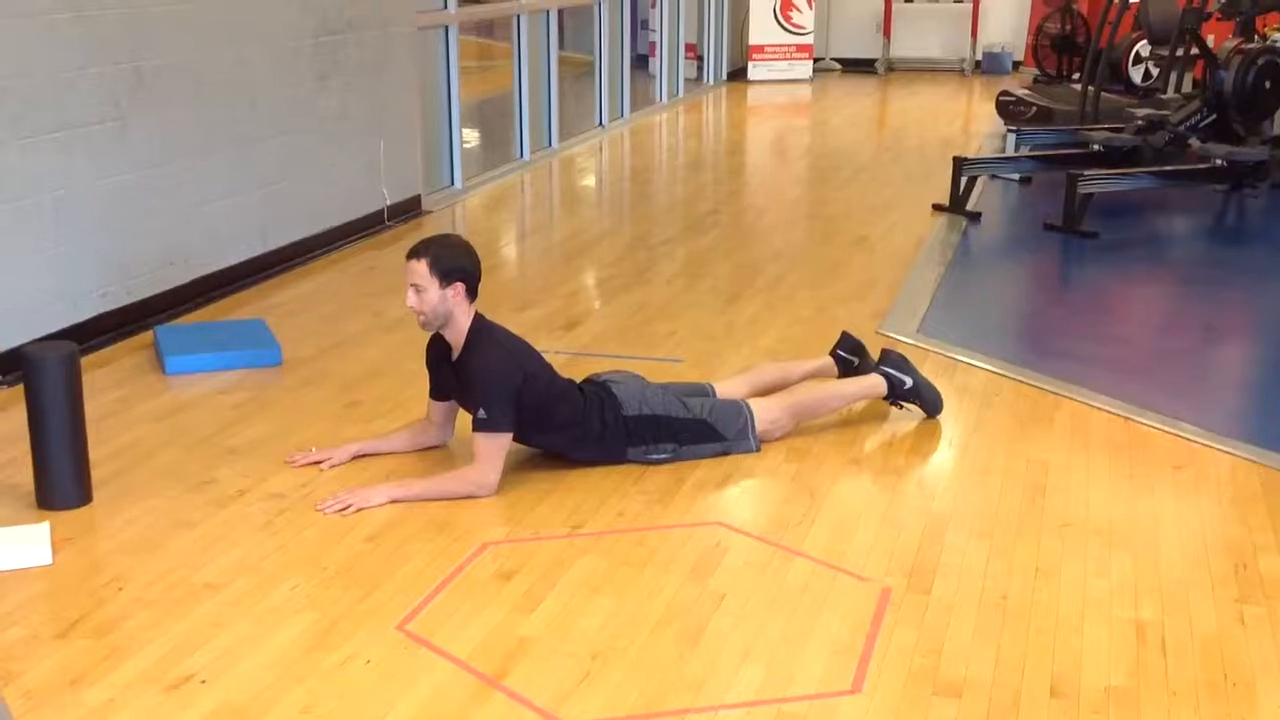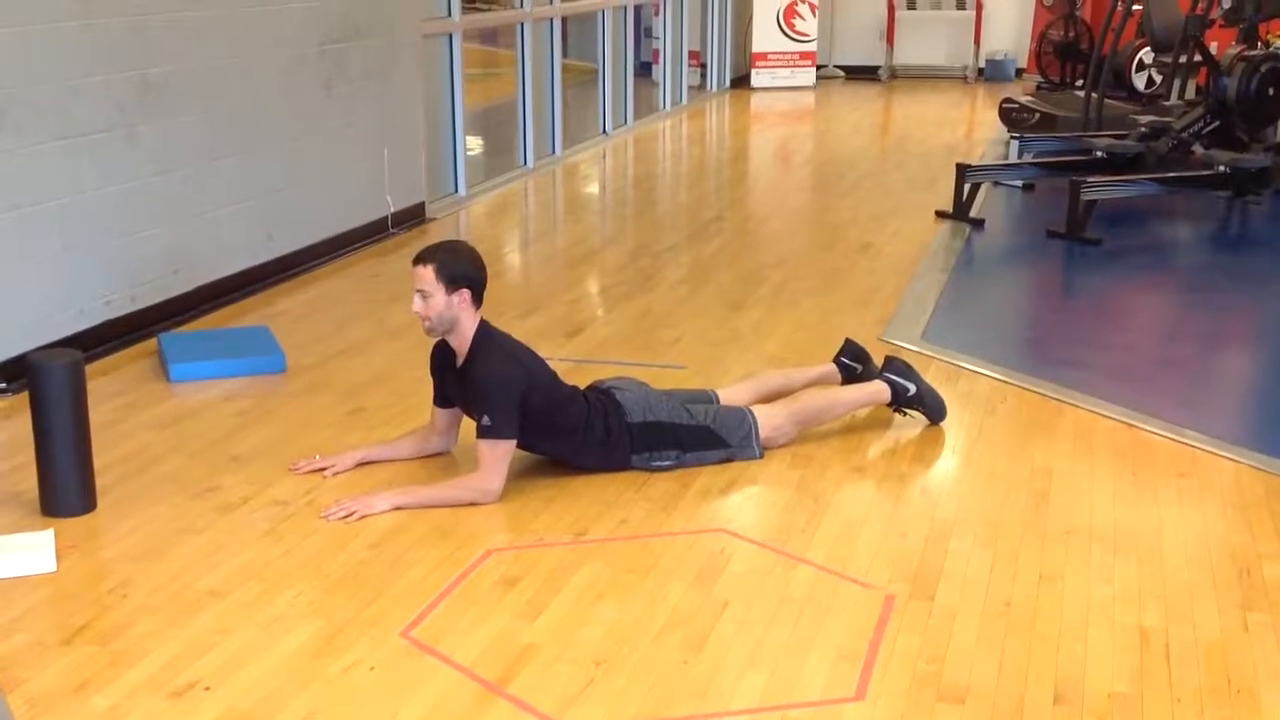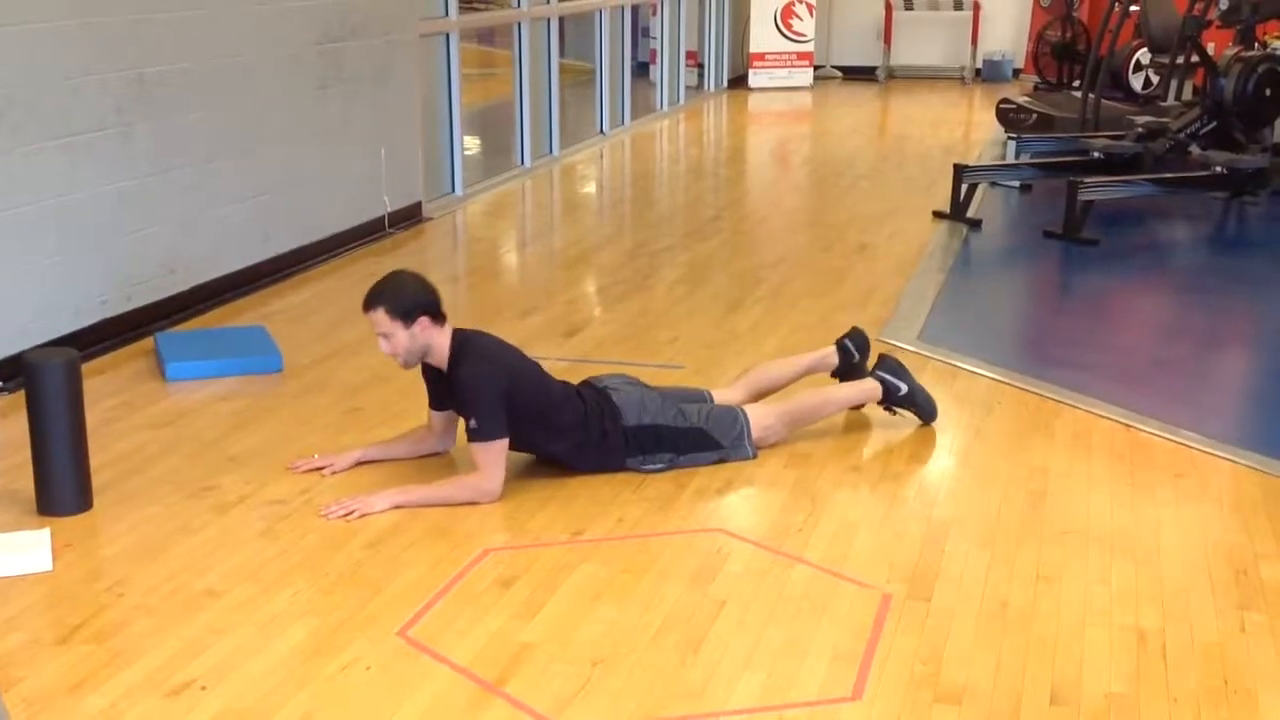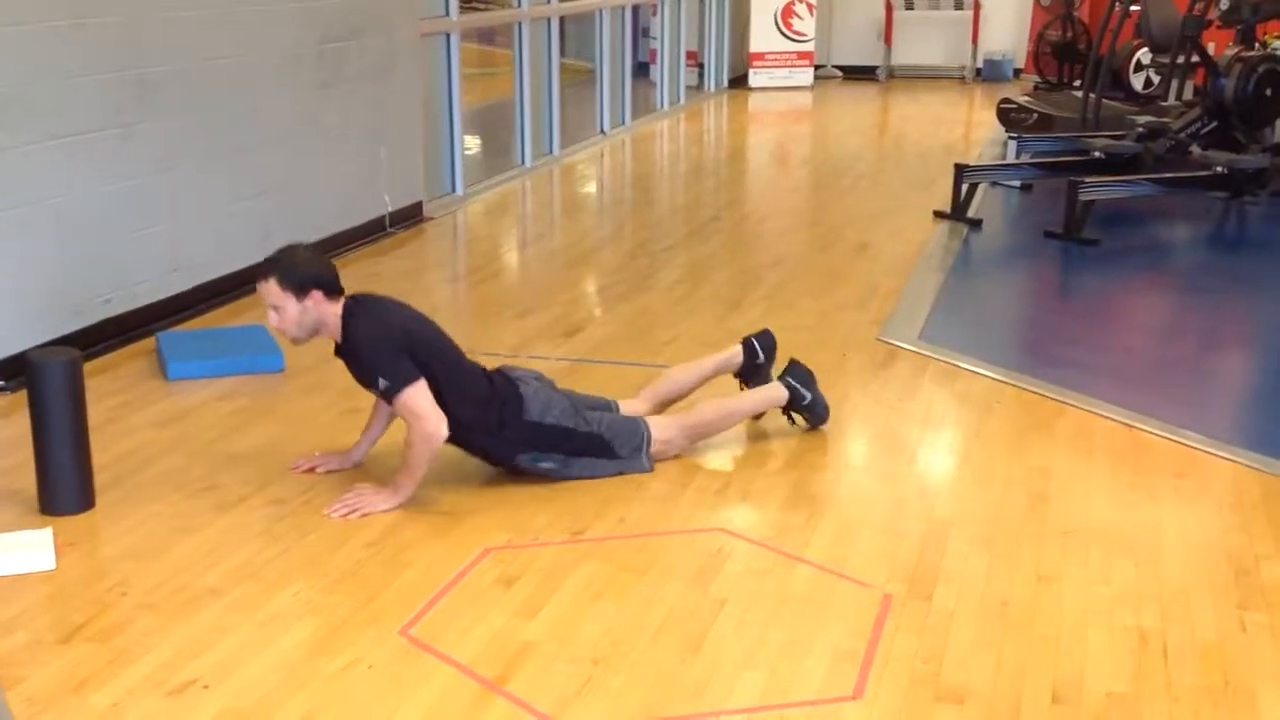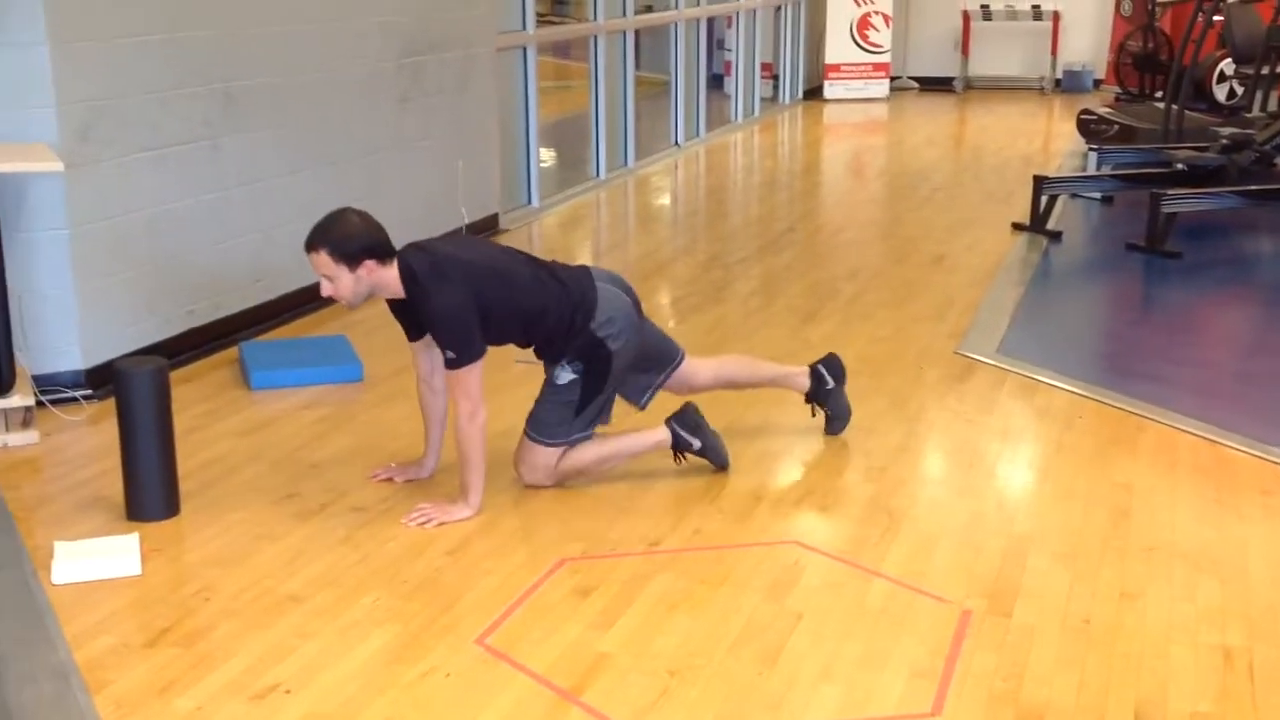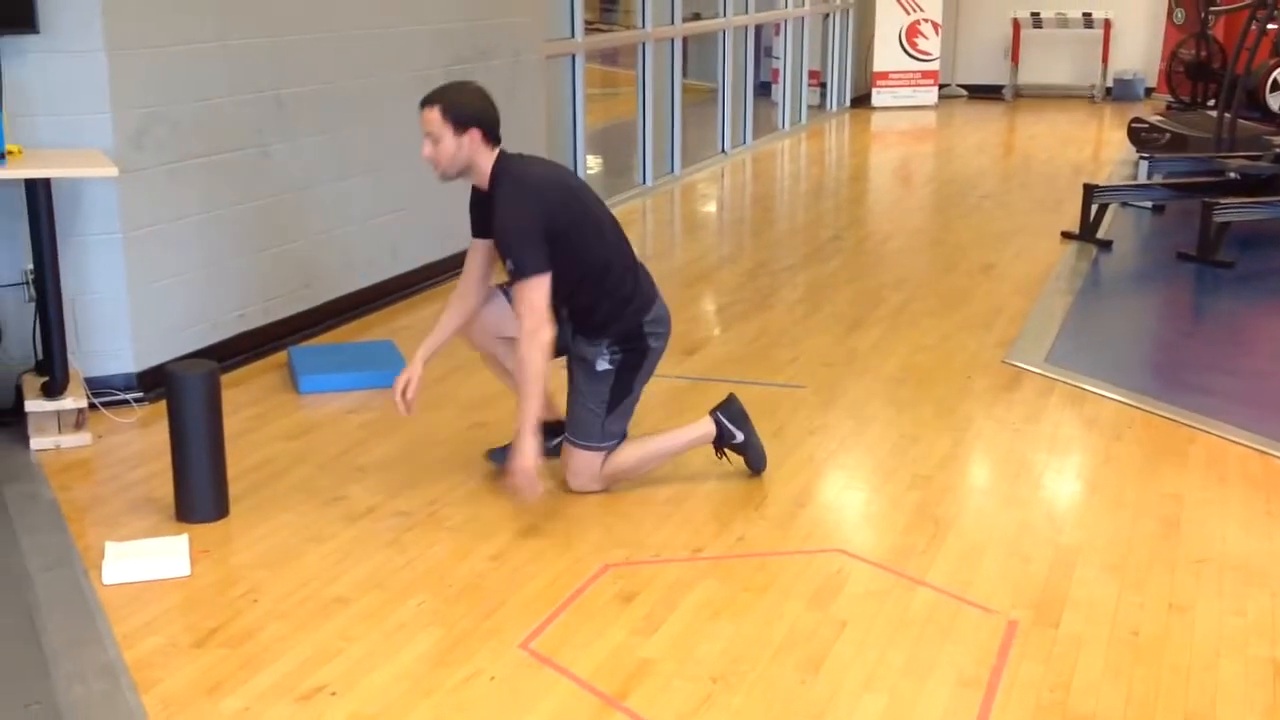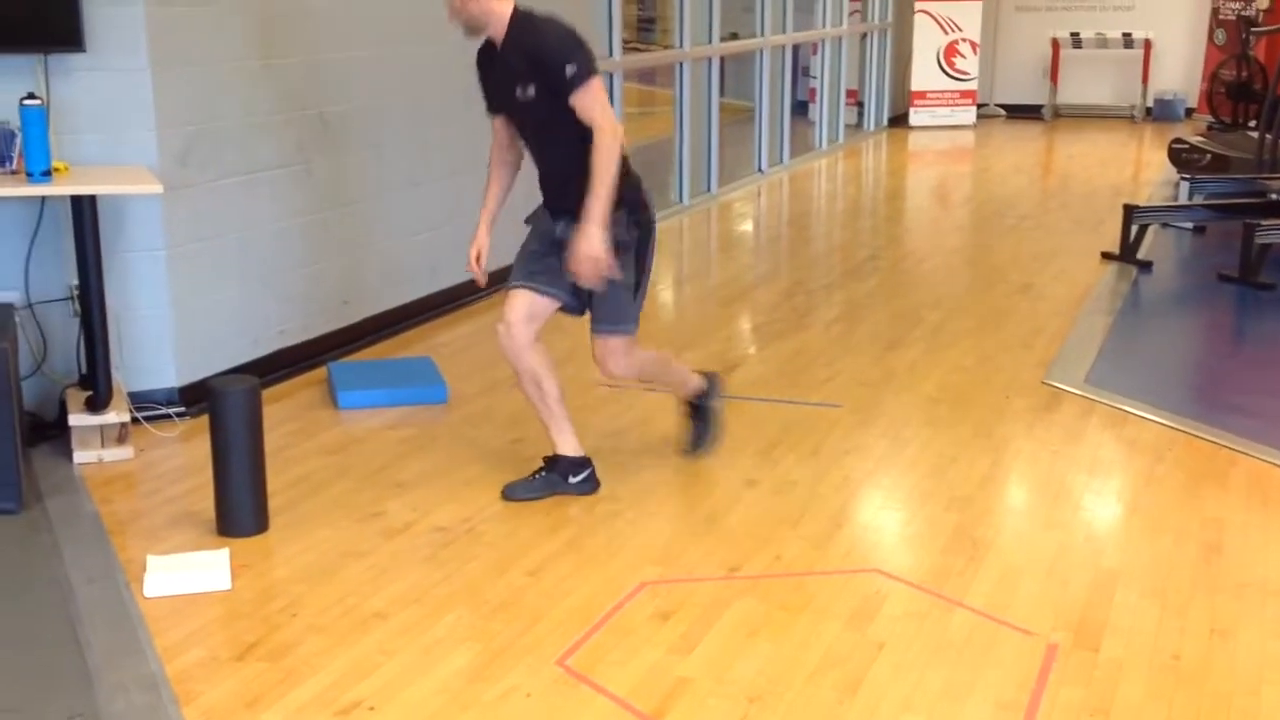
dt=0.7s
person 1, frame 1
left shoulder: (490, 362)
right shoulder: (444, 347)
left elbow: (484, 477)
right elbow: (435, 429)
left wrist: (387, 491)
right wrist: (355, 447)
left hip: (629, 424)
right hip: (607, 395)
left knee: (770, 420)
right knee: (732, 390)
left ankle: (886, 378)
right ankle: (839, 358)
person 1, frame 2
left shoulder: (495, 370)
right shoulder: (448, 355)
left elbow: (488, 484)
right elbow: (438, 436)
left wrist: (389, 499)
right wrist: (359, 454)
left hip: (632, 431)
right hip: (610, 402)
left knee: (773, 428)
right knee: (736, 397)
left ankle: (887, 387)
right ankle: (841, 367)
person 1, frame 3
left shoulder: (477, 374)
right shoulder: (442, 361)
left elbow: (488, 484)
right elbow: (439, 434)
left wrist: (392, 497)
right wrist: (358, 453)
left hip: (626, 432)
right hip: (604, 398)
left knee: (764, 426)
right knee: (733, 394)
left ankle: (879, 384)
right ankle: (839, 355)
person 1, frame 4
left shoulder: (367, 337)
right shoulder: (363, 314)
left elbow: (432, 428)
left wrist: (394, 493)
right wrist: (354, 453)
left hip: (523, 430)
right hip: (514, 393)
left knee: (669, 437)
right knee: (640, 409)
left ankle: (785, 392)
right ankle: (744, 353)
person 1, frame 5
left shoulder: (443, 297)
right shoulder: (407, 277)
left elbow: (470, 409)
right elbow: (431, 376)
left wrist: (469, 502)
right wrist: (428, 461)
left hip: (593, 332)
right hip: (600, 300)
left knee: (535, 469)
right knee: (691, 373)
left ankle: (674, 436)
right ankle: (815, 379)
person 1, frame 6
left shoulder: (516, 206)
right shoulder: (489, 191)
left elbow: (538, 330)
right elbow: (470, 286)
left wrist: (526, 439)
right wrist: (419, 358)
left hip: (623, 329)
left knee: (583, 476)
right knee: (478, 319)
left ankle: (716, 428)
right ankle: (552, 425)
person 1, frame 7
left shoulder: (546, 43)
right shoulder: (491, 60)
left elbow: (607, 129)
left wrist: (595, 226)
right wrist: (484, 226)
left hip: (614, 218)
right hip: (557, 219)
left knee: (616, 362)
right knee: (514, 328)
left ankle: (699, 390)
right ankle: (571, 464)
